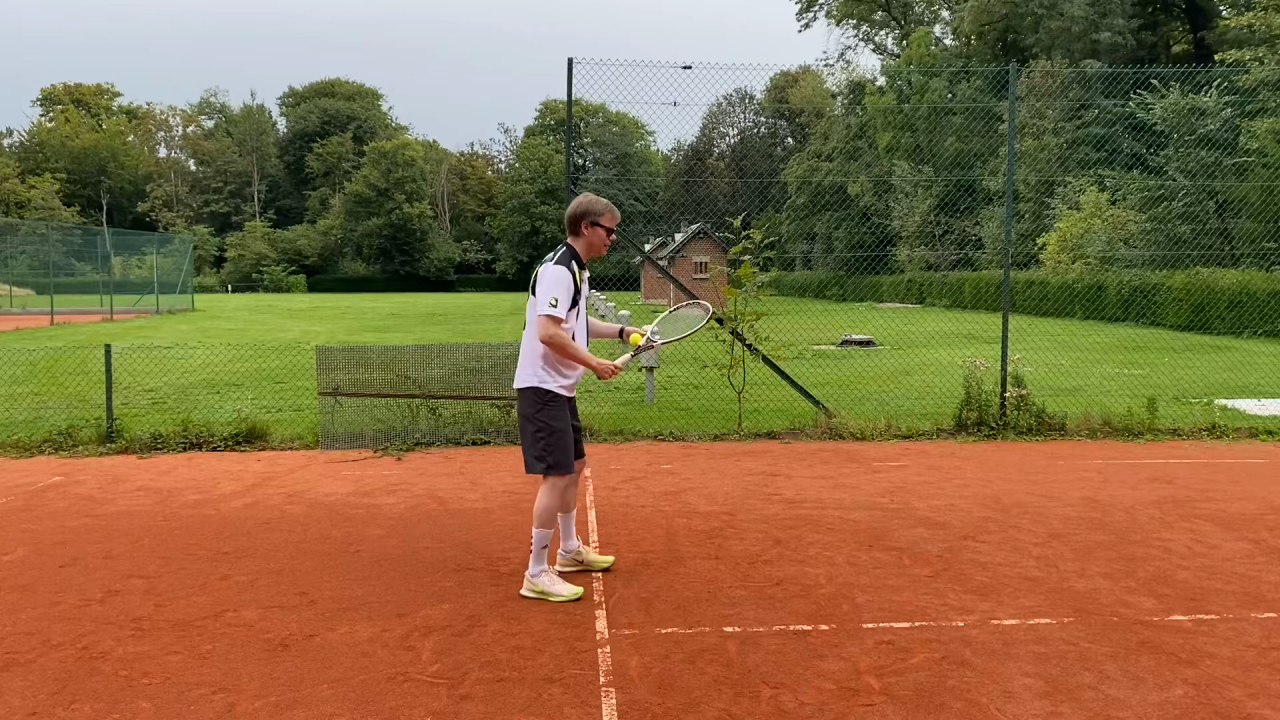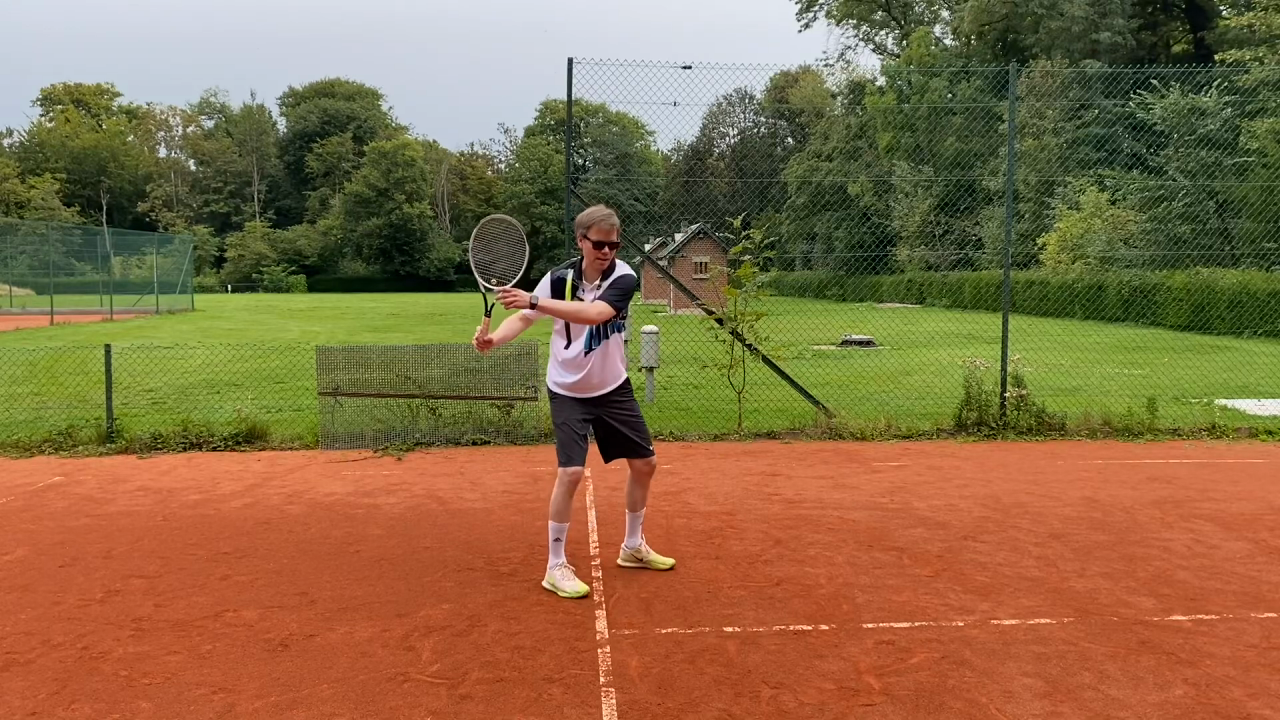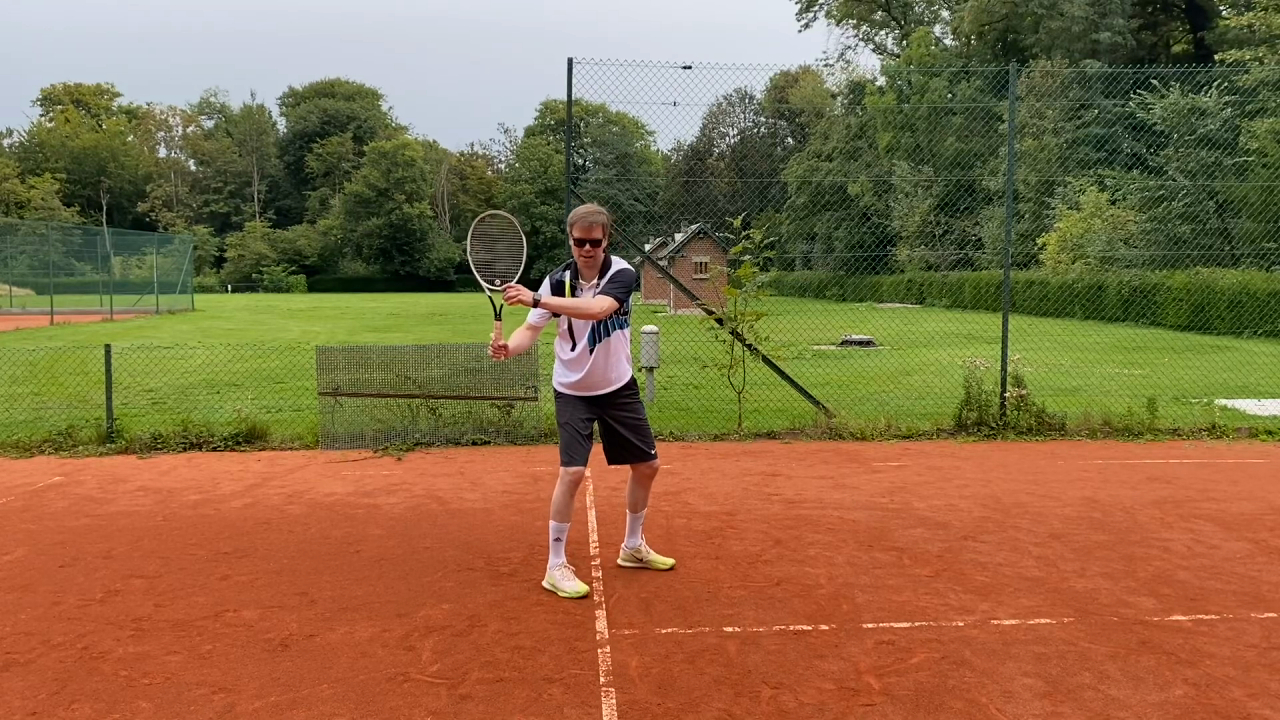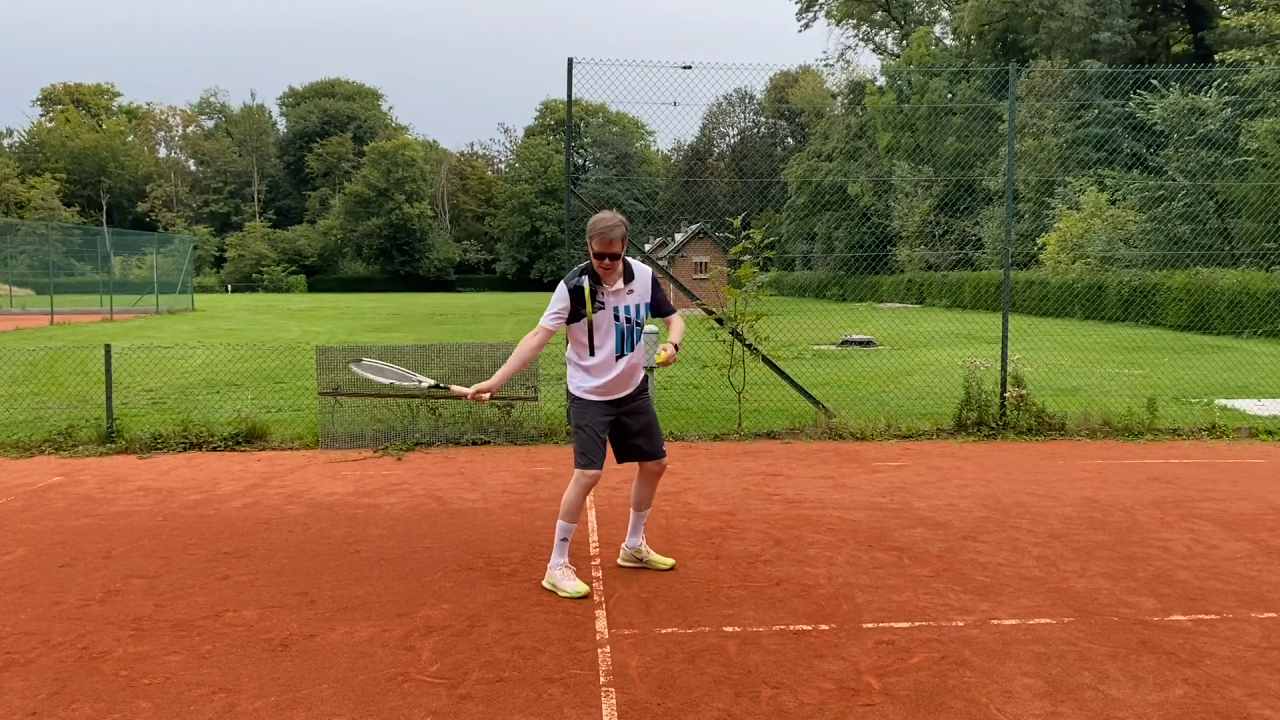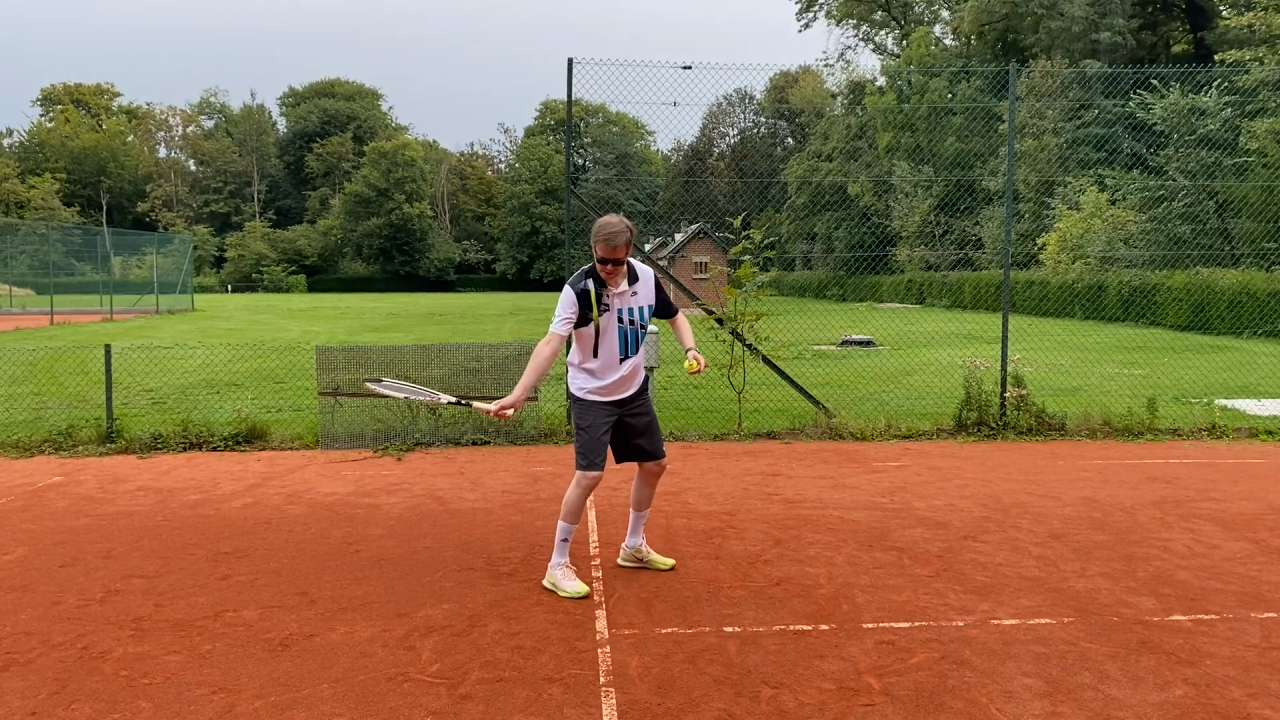
dt=1s
person 1, frame 1
left shoulder: (576, 269)
right shoulder: (558, 269)
right elbow: (548, 332)
left wrist: (620, 331)
right wrist: (593, 363)
left hip: (559, 387)
right hip: (543, 387)
left knee: (573, 466)
right knee: (557, 476)
left ankle: (570, 549)
right ankle: (537, 574)
person 1, frame 2
left shoulder: (624, 278)
right shoulder: (559, 278)
left elbow: (593, 314)
right elbow: (523, 318)
left wrist: (535, 301)
right wrist: (493, 338)
left hip: (613, 388)
right hip: (568, 392)
left knee: (645, 464)
right knee: (571, 473)
left ankle: (633, 547)
right ankle: (556, 567)
person 1, frame 3
left shoulder: (623, 274)
right shoulder: (557, 280)
left elbow: (597, 309)
right elbow: (530, 329)
left wrist: (535, 298)
right wrist: (507, 347)
left hip: (619, 388)
right hip: (573, 392)
left knee: (647, 466)
right knee: (572, 473)
left ankle: (633, 546)
right ankle: (556, 567)
person 1, frame 4
left shoulder: (644, 276)
right shoulder: (573, 285)
left elbow: (674, 320)
right elbow: (539, 336)
left wrist: (671, 344)
right wrist: (496, 380)
left hip: (632, 390)
right hip: (589, 394)
left knee: (654, 465)
right knee: (587, 474)
left ankle: (634, 546)
right ankle: (557, 566)
person 1, frame 5
left shoulder: (646, 277)
right shoulder: (579, 288)
left elbow: (675, 317)
right elbow: (551, 343)
left wrist: (690, 349)
right wrist: (517, 395)
left hip: (634, 390)
right hip: (592, 396)
left knee: (654, 465)
right knee: (589, 475)
left ankle: (634, 546)
right ankle: (558, 566)
